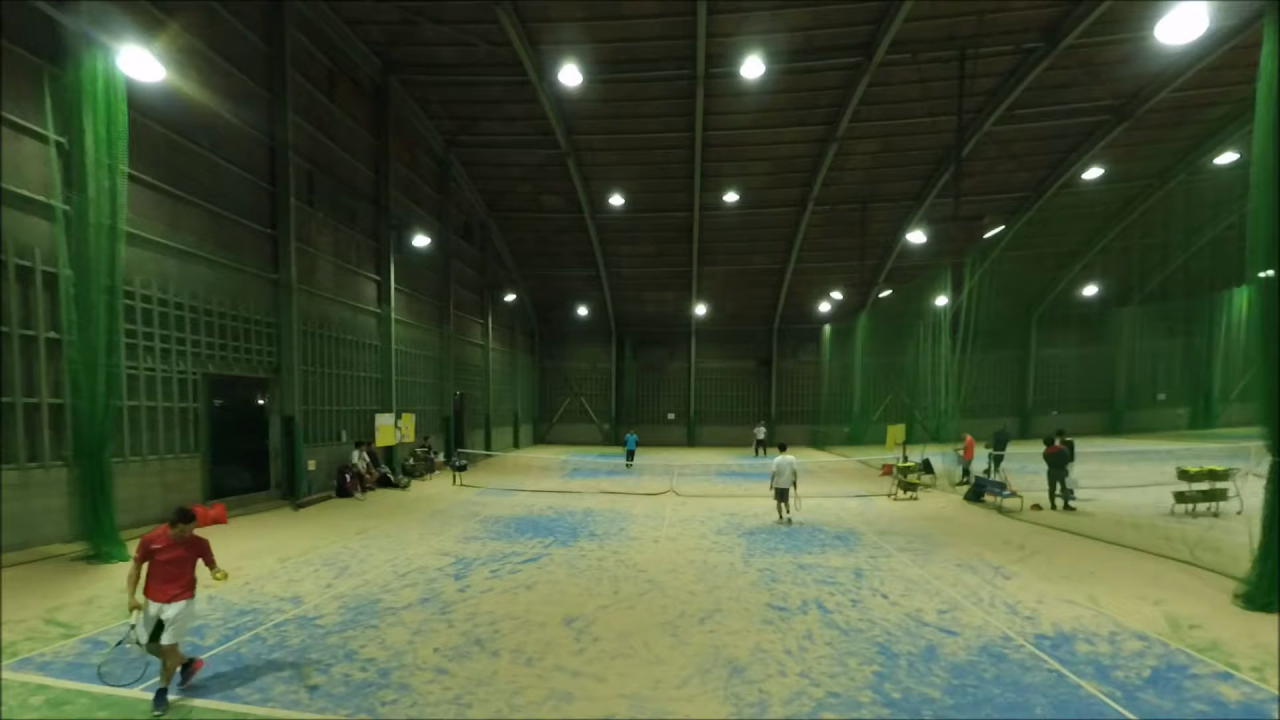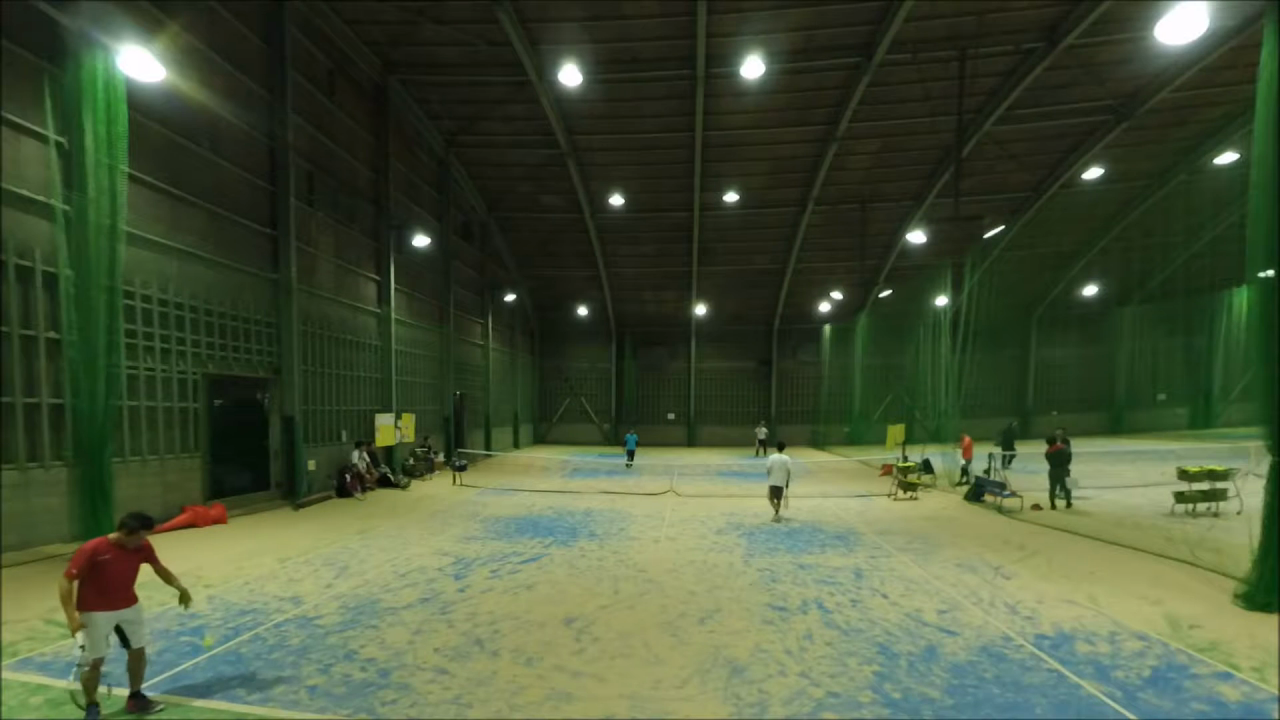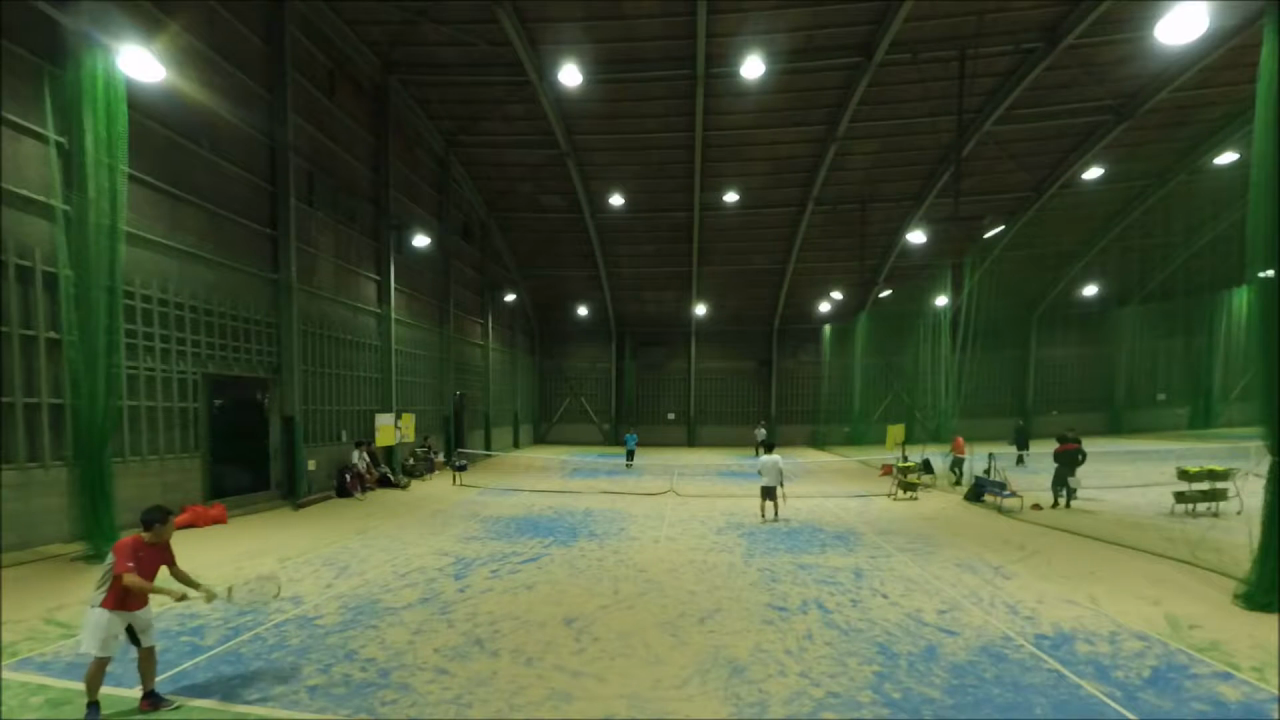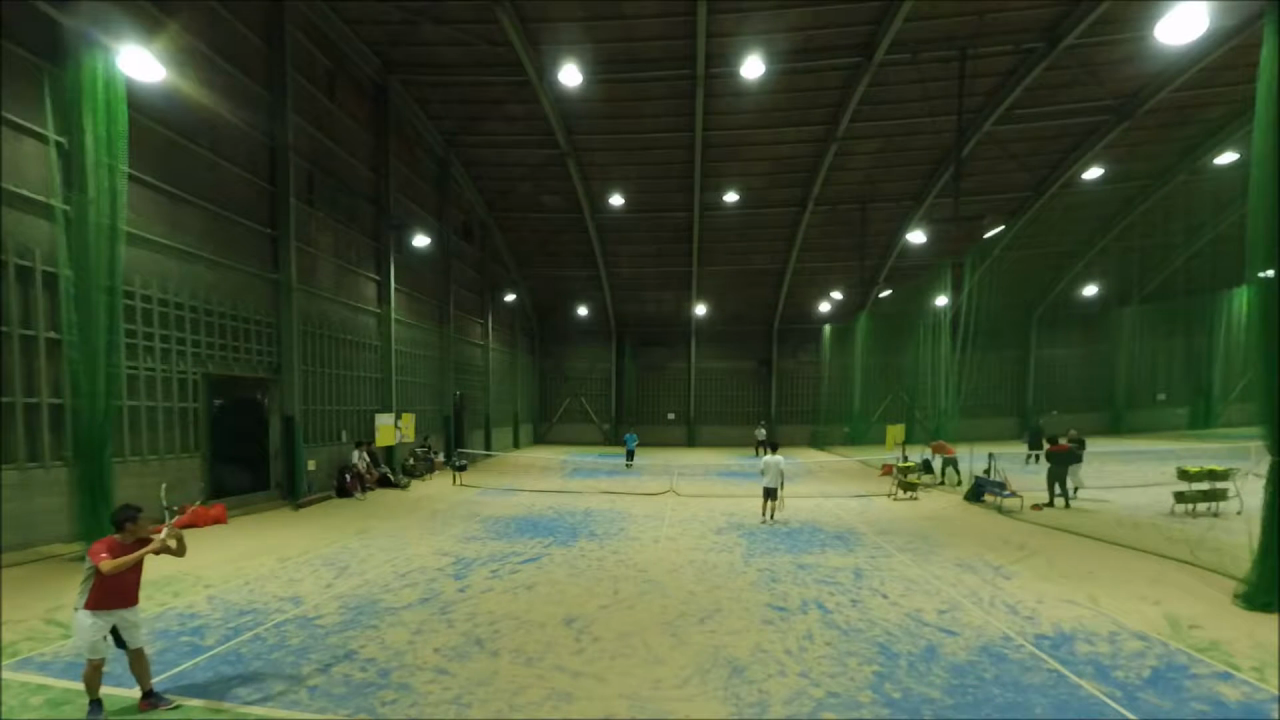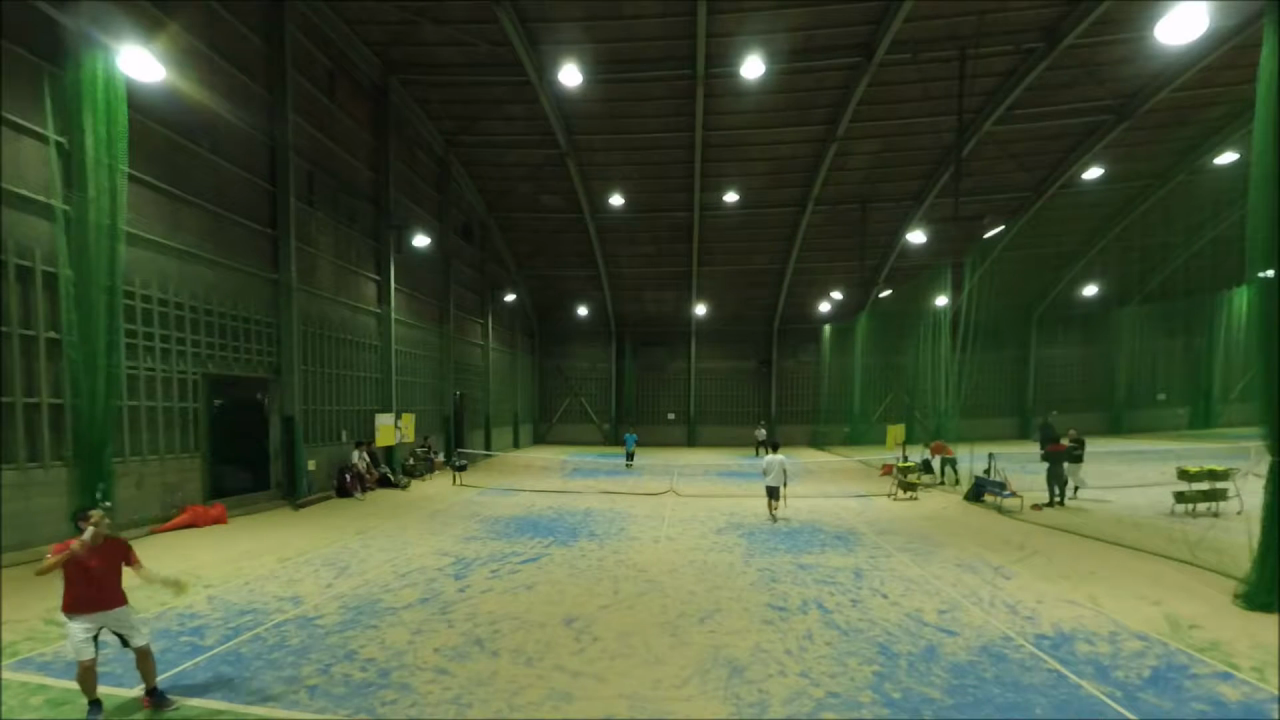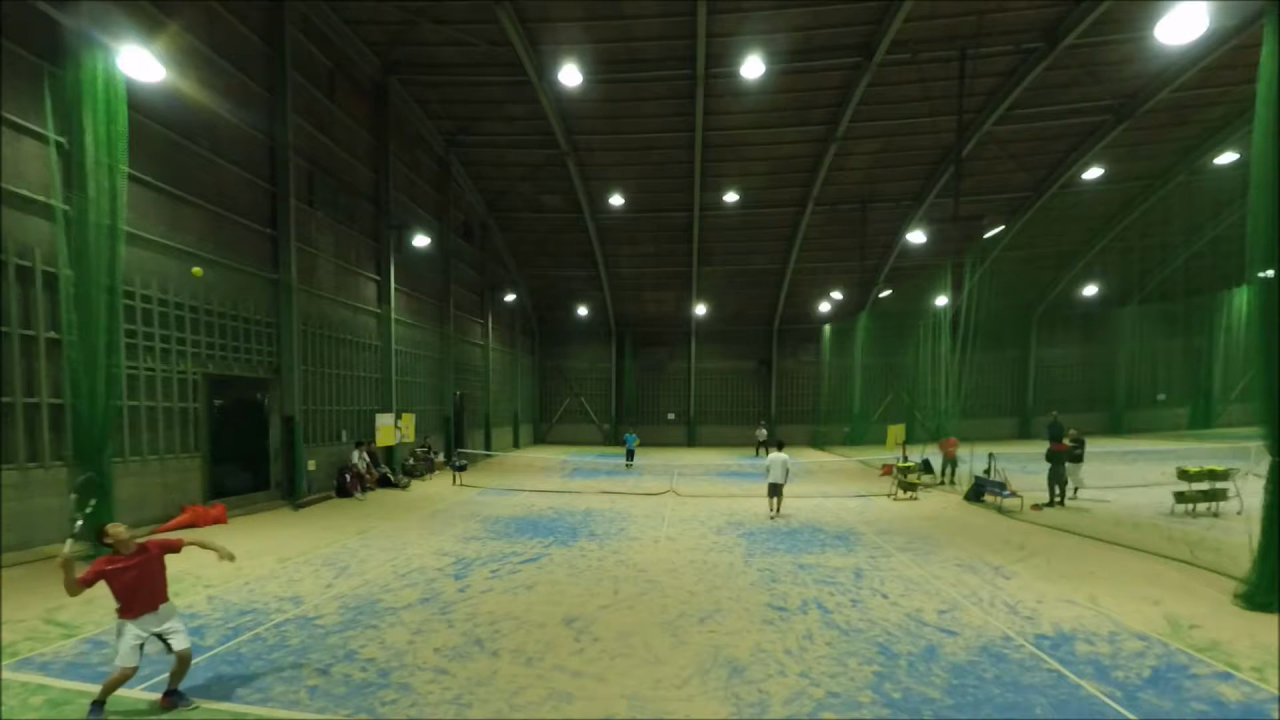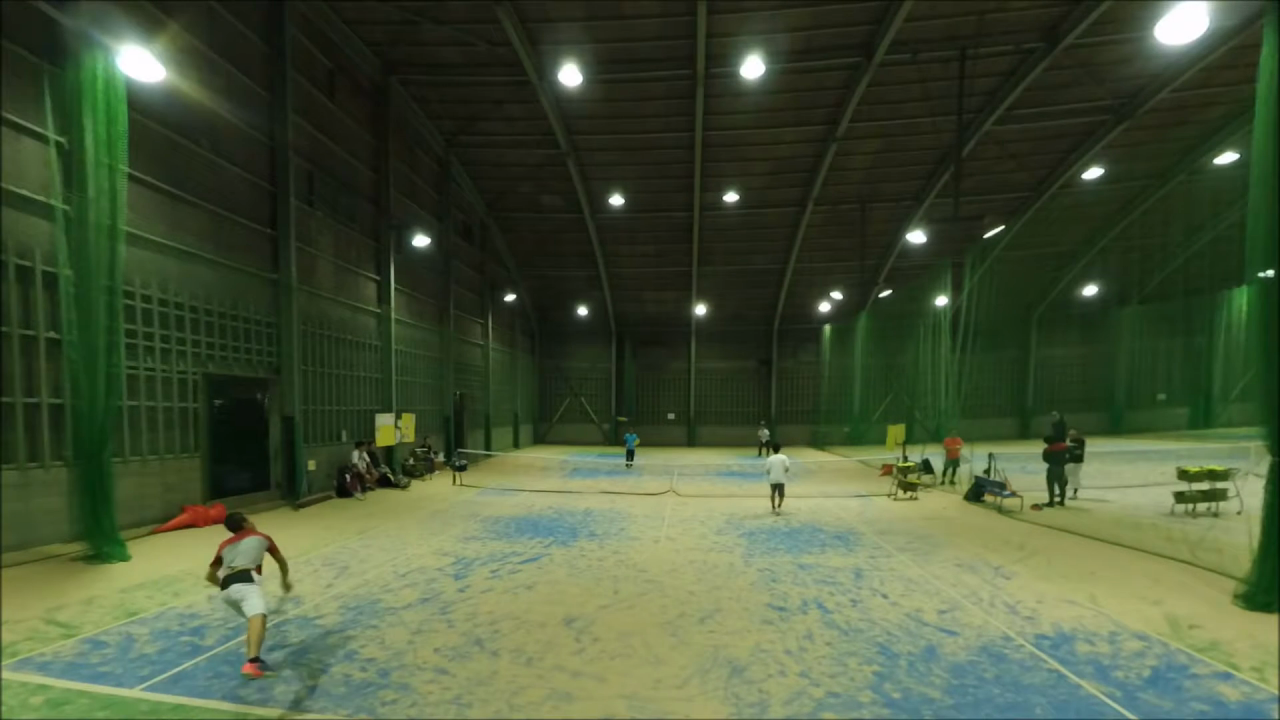
dt=0.7s
person 1, frame 1
left shoulder: (199, 544)
right shoulder: (150, 540)
left elbow: (212, 566)
right elbow: (136, 567)
left wrist: (217, 572)
right wrist: (131, 596)
left hip: (180, 602)
right hip: (151, 601)
left knee: (168, 646)
right knee: (150, 646)
left ankle: (162, 692)
right ankle: (188, 663)
person 1, frame 2
left shoulder: (142, 546)
right shoulder: (92, 550)
left elbow: (159, 568)
right elbow: (66, 581)
left wrist: (180, 587)
right wrist: (71, 616)
left hip: (129, 607)
right hip: (95, 612)
left knee: (138, 651)
right knee: (95, 661)
left ankle: (135, 697)
person 1, frame 3
left shoulder: (162, 546)
right shoulder: (126, 546)
left elbow: (175, 571)
right elbow: (130, 581)
left wrist: (199, 587)
right wrist: (168, 592)
left hip: (138, 608)
right hip: (108, 609)
left knee: (148, 650)
right knee: (101, 659)
left ankle: (149, 697)
person 1, frame 4
left shoulder: (142, 542)
right shoulder: (101, 547)
left elbow: (180, 553)
right elbow: (108, 568)
left wrist: (179, 538)
right wrist: (146, 550)
left hip: (126, 609)
right hip: (94, 612)
left knee: (137, 652)
right knee: (96, 662)
left ankle: (148, 696)
person 1, frame 5
left shoulder: (119, 545)
right shoulder: (66, 549)
left elbow: (139, 569)
right elbow: (40, 571)
left wrist: (164, 581)
right wrist: (67, 554)
left hip: (117, 609)
right hip: (80, 616)
left knee: (143, 649)
right knee: (86, 664)
left ankle: (153, 694)
person 1, frame 6
left shoulder: (155, 547)
right shoulder: (104, 565)
left elbow: (191, 541)
right elbow: (73, 591)
left wrist: (218, 548)
right wrist: (67, 569)
left hip: (163, 613)
right hip: (133, 622)
left knee: (185, 654)
right knee: (126, 671)
left ankle: (171, 694)
right ankle: (98, 703)
person 1, frame 7
left shoulder: (224, 546)
right shoulder: (260, 537)
left elbow: (210, 575)
right elbow: (281, 561)
right wrist: (286, 582)
left hip: (227, 588)
right hip: (244, 583)
left knee: (255, 620)
right knee: (257, 619)
left ankle: (253, 660)
right ankle: (252, 662)
